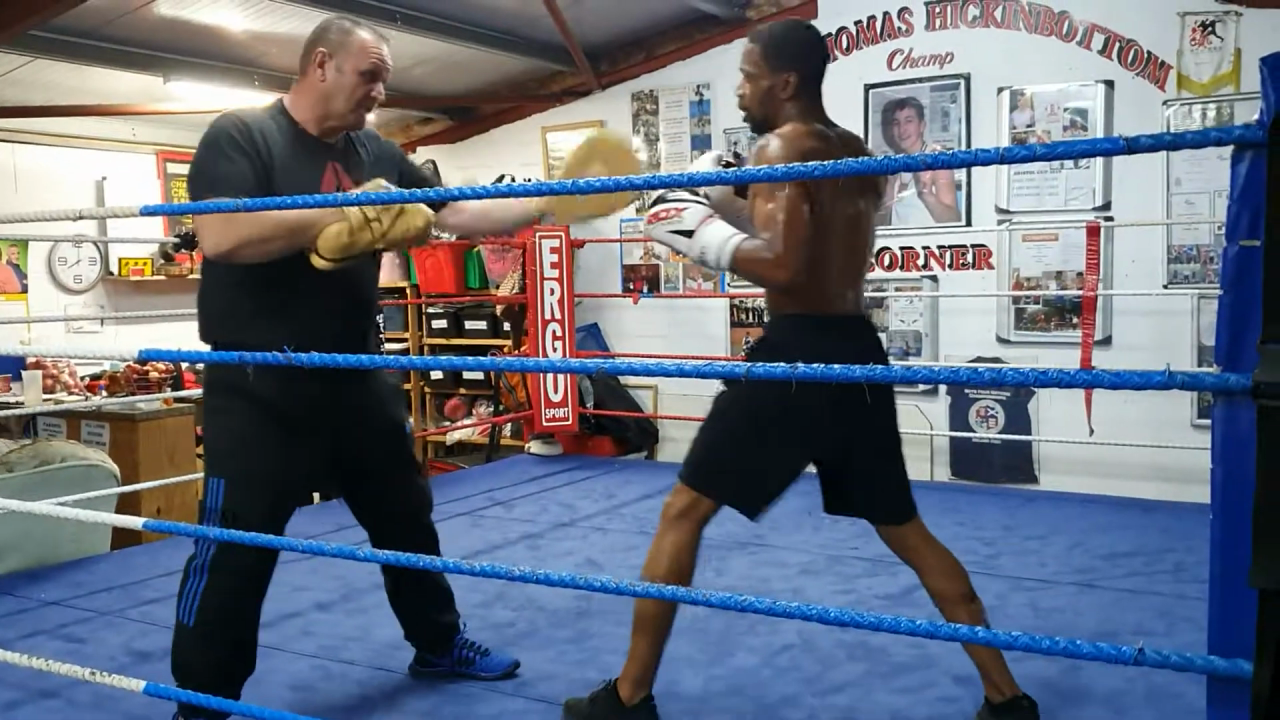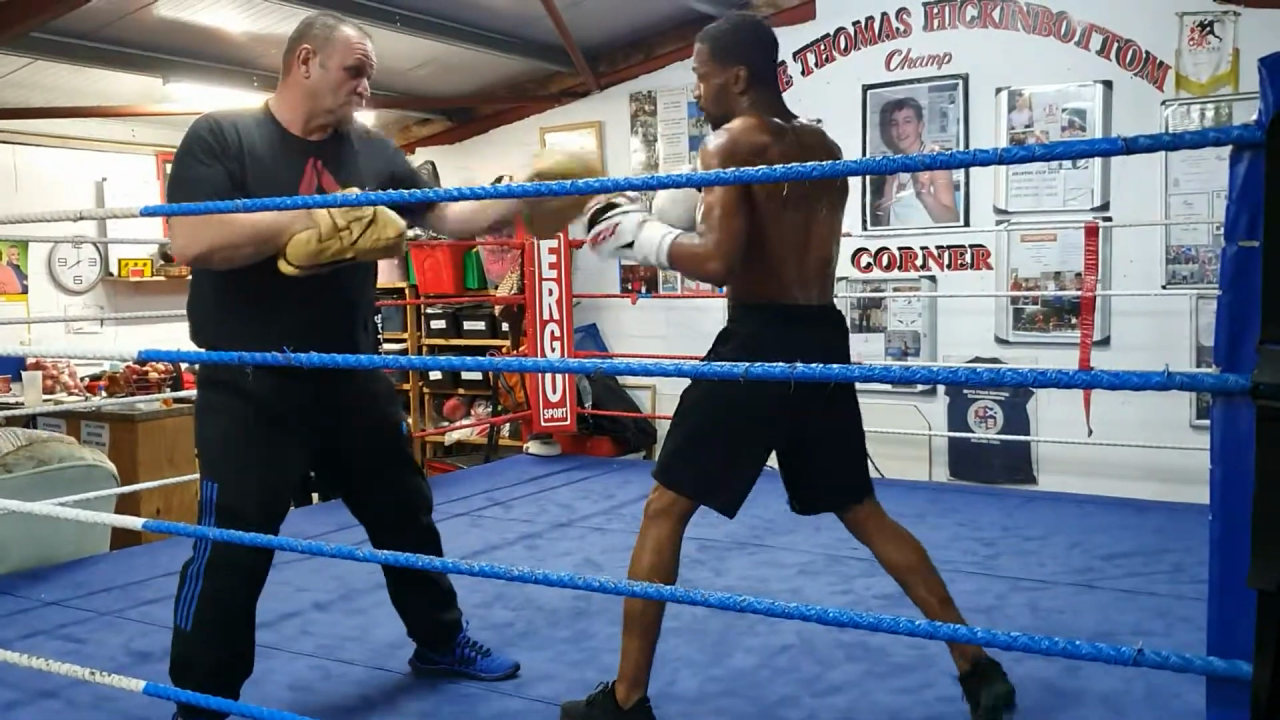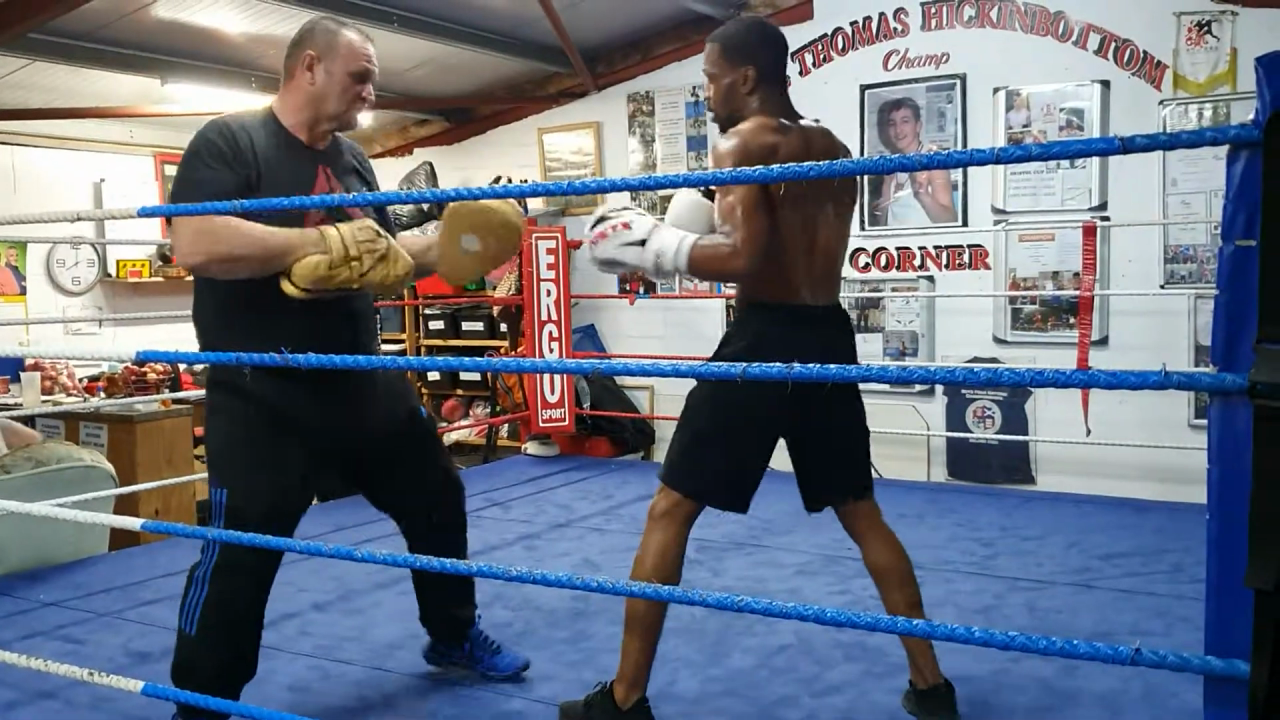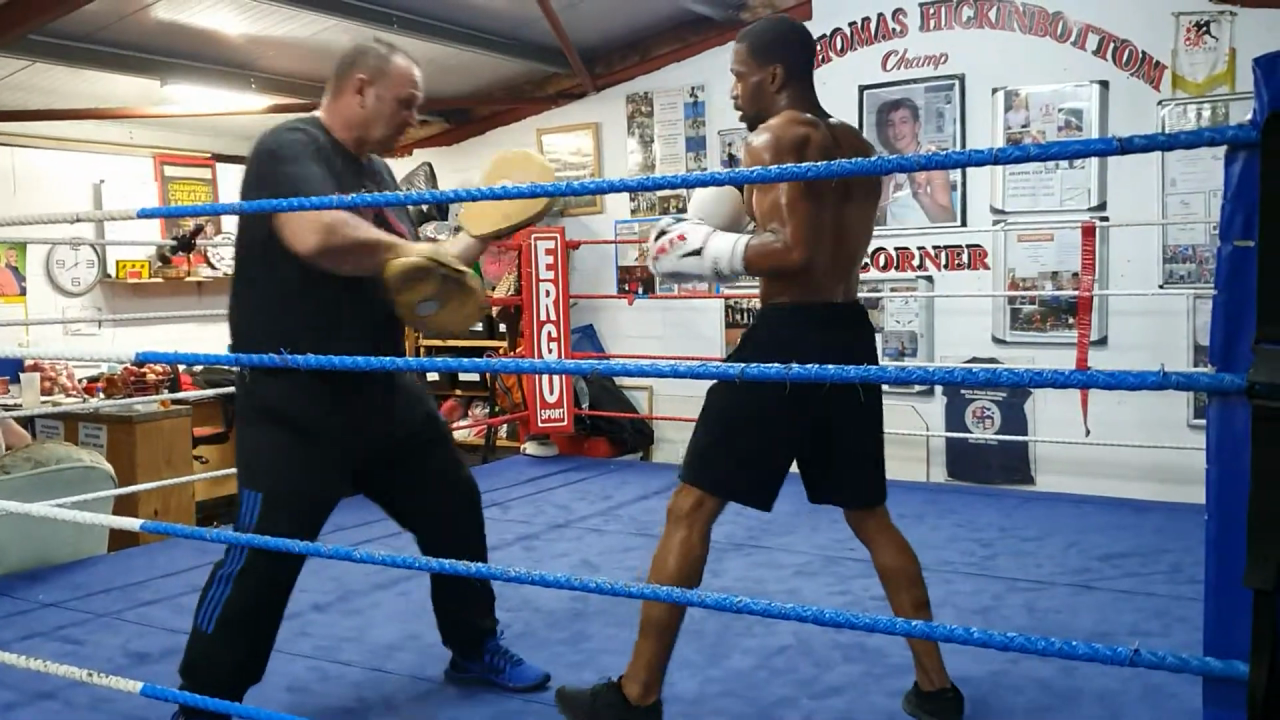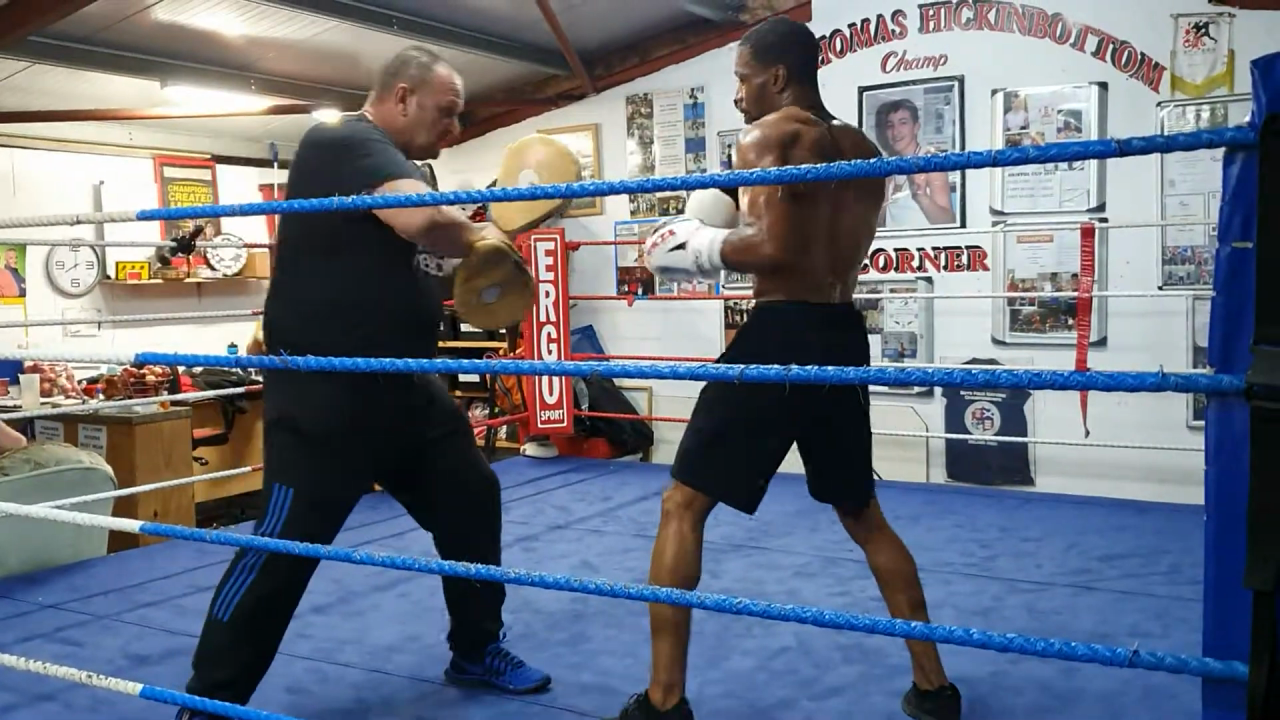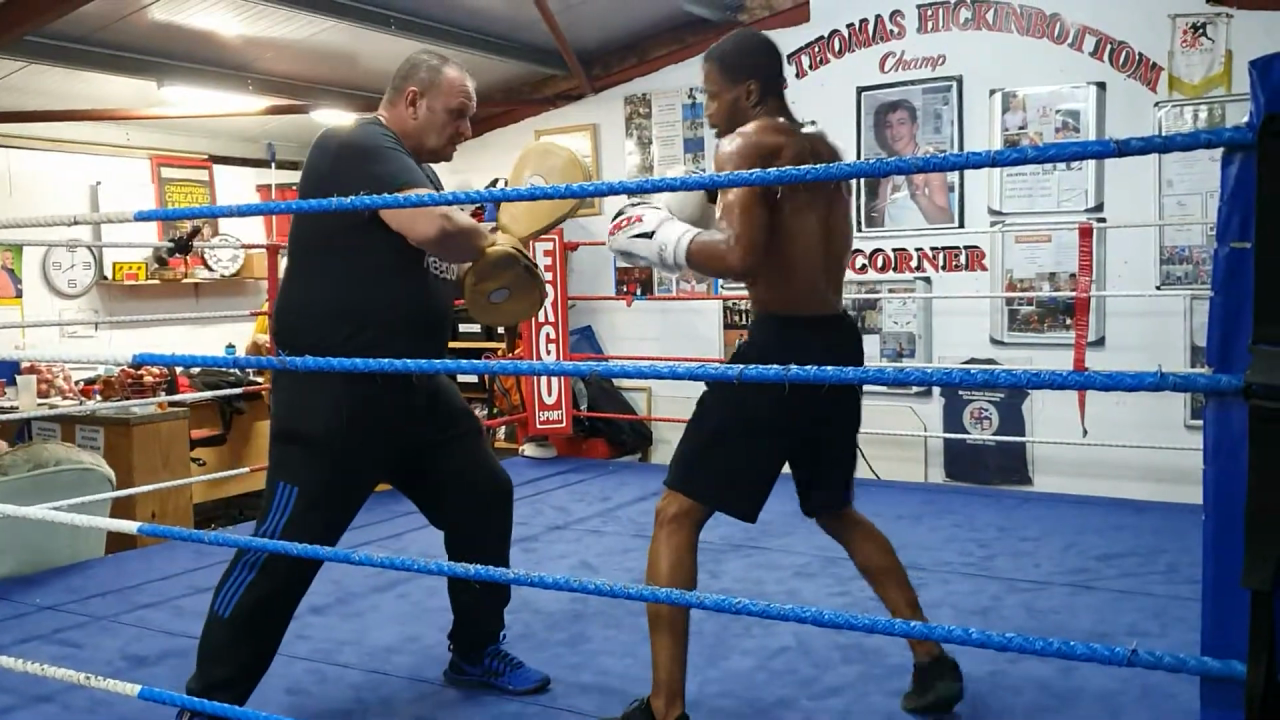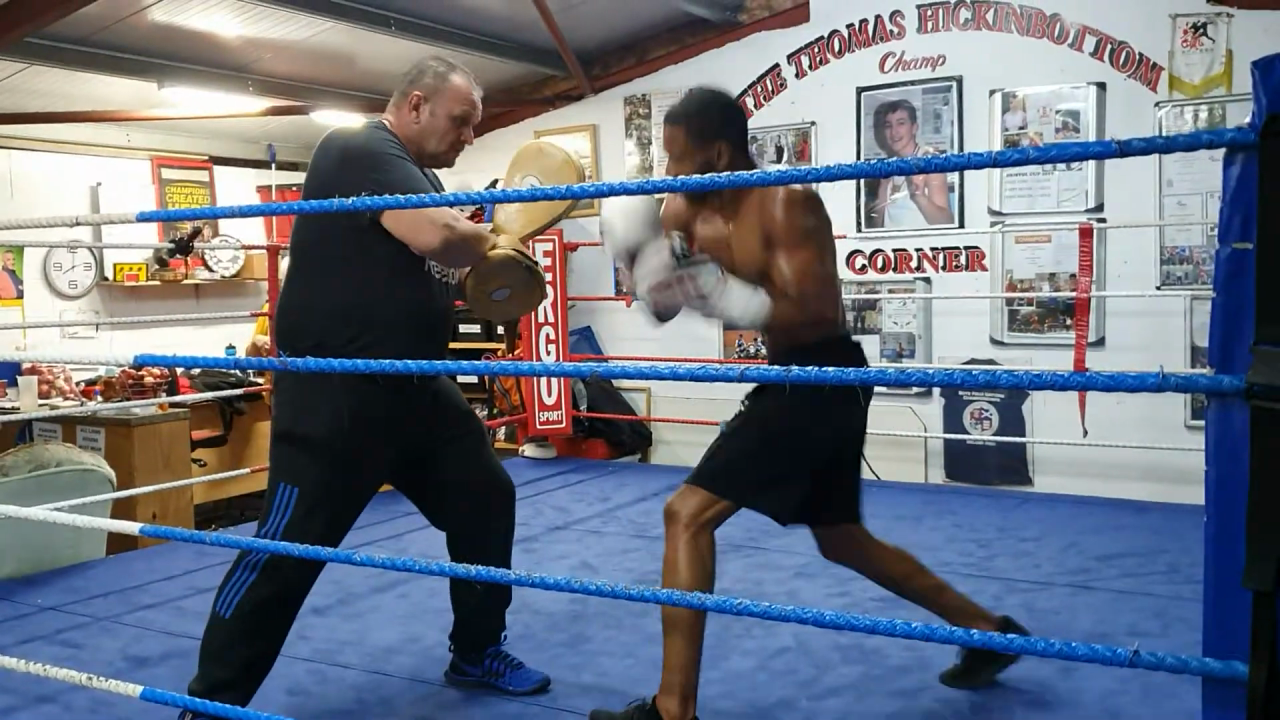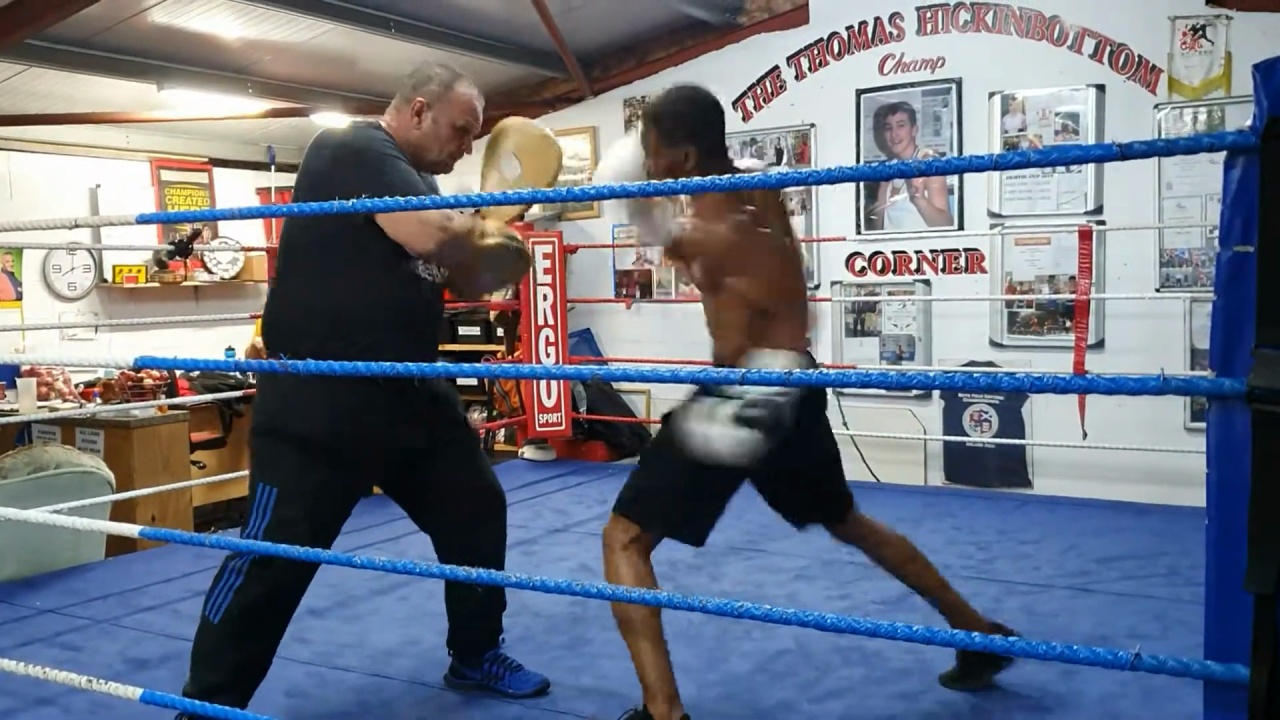
dt=0.2s
person 1, frame 1
left shoulder: (783, 147)
right shoulder: (857, 155)
left elbow: (786, 268)
left wrist: (701, 233)
right wrist: (738, 208)
left hip: (795, 352)
right hip: (857, 350)
left knee: (684, 514)
right knee: (905, 531)
person 1, frame 2
left shoulder: (729, 144)
right shoulder: (825, 149)
left elbow: (720, 263)
left wrist: (641, 236)
right wrist: (701, 221)
left hip: (758, 344)
right hip: (823, 342)
left knee: (663, 512)
right knee: (865, 514)
person 1, frame 3
left shoulder: (743, 144)
right shoulder: (834, 151)
left elbow: (744, 261)
left wrist: (649, 243)
right wrist: (704, 232)
left hip: (766, 342)
right hip: (829, 340)
left knee: (670, 513)
right knee: (861, 513)
person 1, frame 4
left shoulder: (774, 139)
right shoulder: (858, 147)
left elbow: (796, 252)
left wrist: (704, 250)
right wrist: (744, 234)
left hip: (787, 340)
right hip: (849, 338)
left knee: (690, 509)
right knee: (870, 515)
person 1, frame 5
left shoulder: (766, 136)
right shoulder: (862, 149)
left elbow: (773, 246)
left wrist: (696, 244)
left hip: (779, 338)
right hip: (842, 338)
left knee: (682, 506)
right knee: (861, 515)
person 1, frame 6
left shoulder: (747, 145)
right shoulder: (823, 152)
left elbow: (740, 256)
left wrist: (659, 237)
right wrist: (687, 228)
left hip: (781, 350)
right hip: (836, 346)
left knee: (676, 517)
right knee: (838, 515)
right ankle: (930, 662)
person 1, frame 7
left shoulder: (785, 203)
right shoulder: (686, 207)
left elbow: (812, 311)
right elbow: (659, 300)
left wrist: (717, 294)
right wrist: (655, 263)
left hip: (815, 373)
right hip: (807, 376)
left knee: (689, 517)
right knee: (841, 536)
right ankle: (986, 629)
person 1, frame 8
left shoulder: (732, 225)
right shoulder: (734, 199)
left elbow: (789, 327)
right elbow: (686, 249)
left wrist: (761, 403)
left hip: (759, 403)
right hip: (781, 397)
left knee: (624, 539)
right knee: (849, 521)
right ankle: (980, 635)
person 2, frame 1
left shoulder: (370, 152)
right shoulder: (240, 135)
left elbow: (455, 214)
right elbow: (221, 237)
right wrist: (344, 216)
left hip: (353, 381)
right hip: (257, 388)
left knee: (405, 515)
right knee: (235, 546)
left ankle: (438, 644)
person 2, frame 2
left shoulder: (368, 151)
right shoulder: (221, 136)
left elbow: (447, 218)
right elbow: (192, 240)
left wrist: (524, 198)
right wrist: (313, 225)
left hip: (351, 381)
right hip: (250, 389)
left knee: (404, 513)
right knee: (231, 550)
left ankle: (439, 641)
person 2, frame 3
left shoulder: (351, 160)
right shoulder: (229, 141)
left elbow: (391, 258)
right elbow: (194, 245)
left wrist: (450, 248)
right wrist: (322, 245)
left hip: (360, 381)
right hip: (259, 394)
left knee: (436, 497)
right knee: (240, 553)
left ankle: (454, 634)
person 2, frame 4
left shoulder: (376, 173)
right shoulder: (290, 148)
left elbow: (398, 266)
right elbow: (321, 234)
left wrist: (478, 236)
right wrist: (411, 255)
left hip: (383, 389)
right hip: (292, 401)
left knee: (455, 508)
right knee: (265, 554)
left ankle: (474, 649)
person 2, frame 5
left shoulder: (400, 165)
right shoulder: (340, 143)
left elbow: (428, 258)
right elbow: (421, 222)
right wrist: (475, 240)
left hip: (406, 386)
right hip: (323, 393)
left knee: (473, 503)
right knee: (285, 547)
left ankle: (476, 650)
person 2, frame 6
left shoulder: (407, 166)
right shoulder: (356, 147)
left elbow: (440, 261)
right elbow: (435, 227)
right wrist: (488, 240)
left hip: (415, 387)
right hip: (334, 391)
left knee: (484, 500)
right knee: (287, 546)
left ankle: (476, 651)
person 2, frame 7
left shoulder: (419, 172)
right shoulder: (359, 151)
left elbow: (443, 269)
right elbow: (436, 235)
left wrist: (508, 240)
right wrist: (489, 242)
left hip: (416, 388)
right hip: (335, 393)
left knee: (487, 502)
right knee: (290, 548)
left ankle: (477, 652)
person 2, frame 8
left shoulder: (413, 175)
right shoulder: (353, 150)
left elbow: (457, 276)
right elbow: (432, 236)
left wrist: (493, 225)
right wrist: (483, 234)
left hip: (405, 389)
right hip: (319, 394)
left knee: (478, 508)
right knee: (277, 551)
left ankle: (476, 655)
